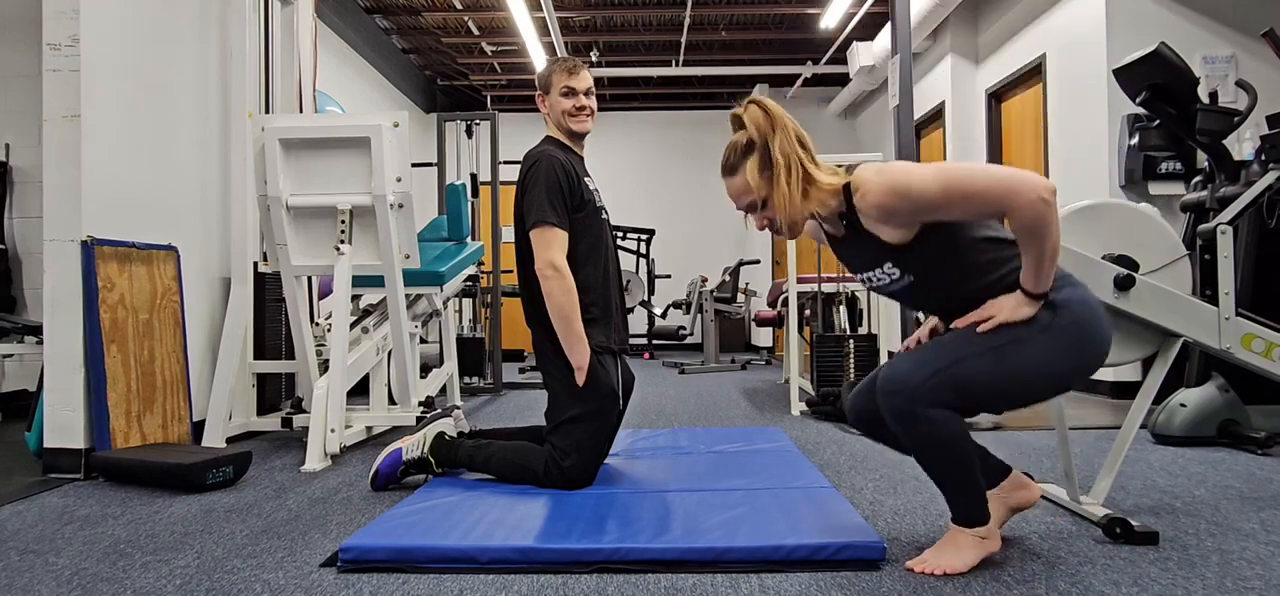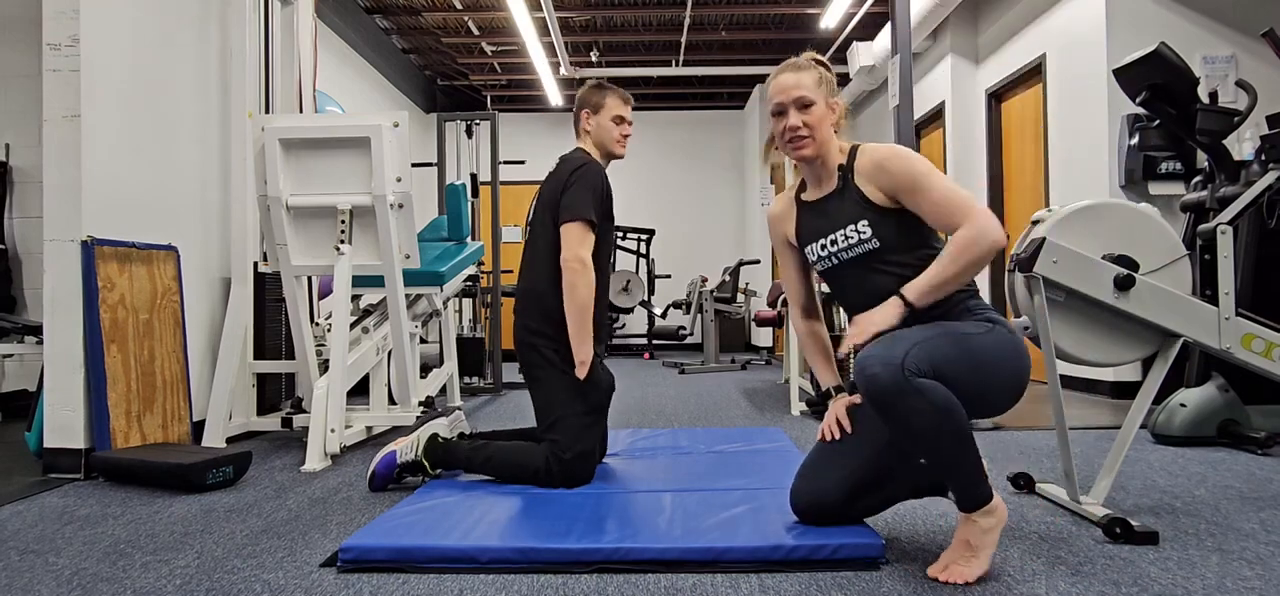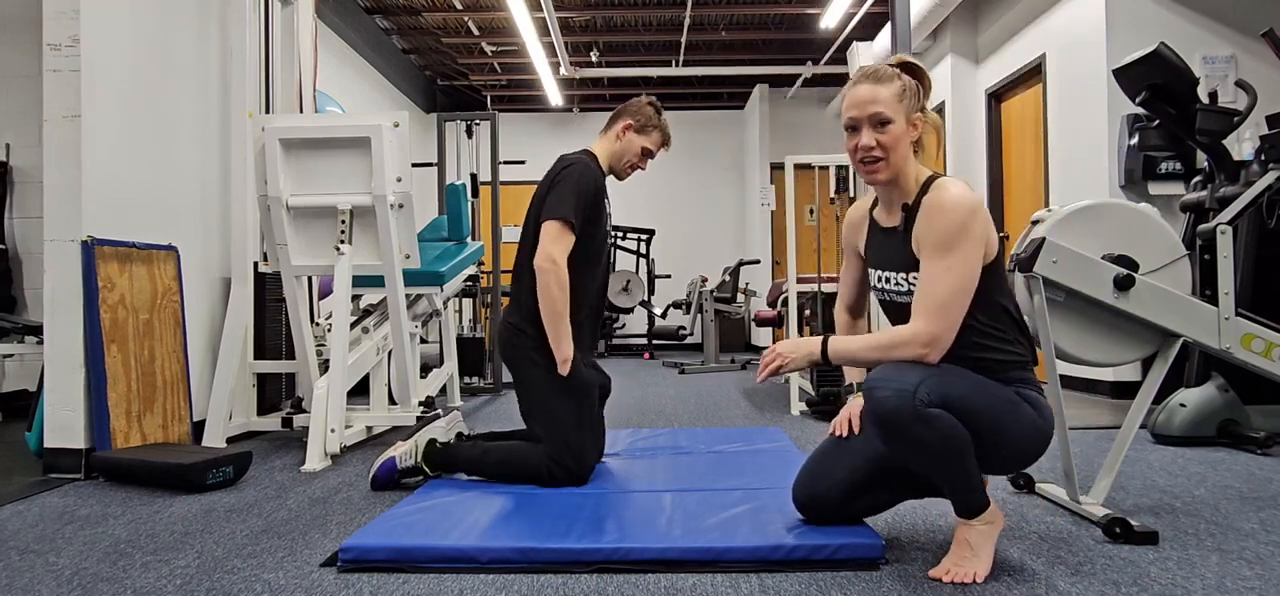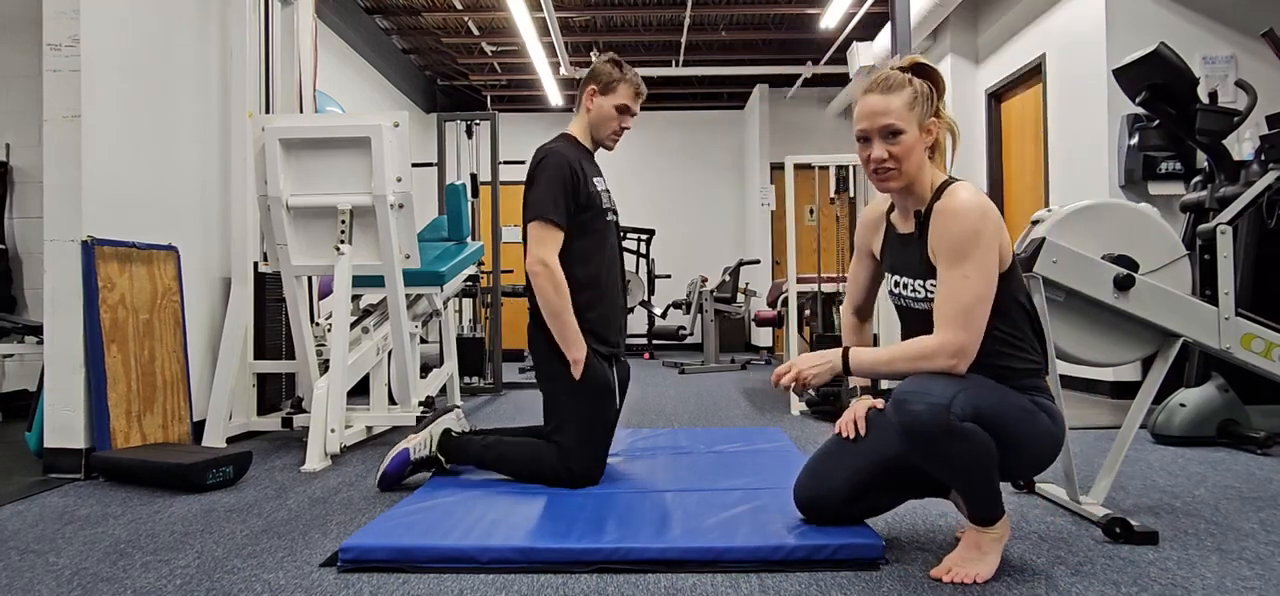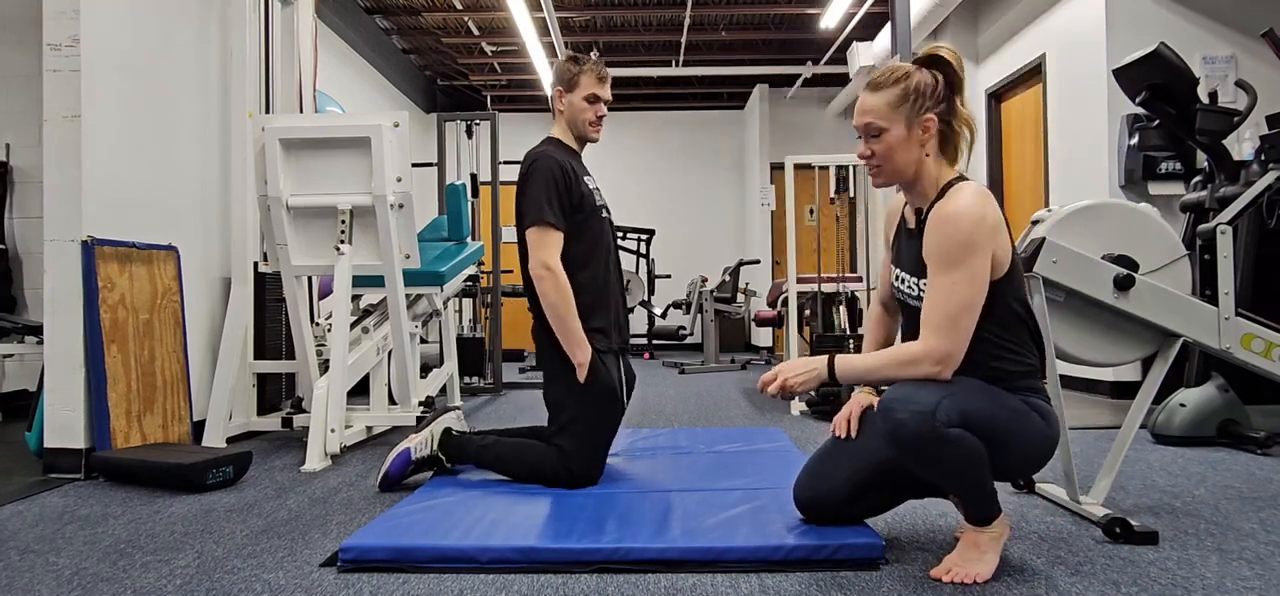
dt=0.7s
person 1, frame 1
left shoulder: (878, 190)
right shoulder: (820, 227)
left elbow: (1033, 192)
left wrist: (1031, 294)
right wrist: (935, 316)
left hip: (1060, 317)
right hip: (982, 315)
left knee: (906, 387)
right knee: (865, 407)
left ankle: (975, 527)
right ankle: (1003, 484)
person 1, frame 2
left shoulder: (882, 163)
right shoulder: (784, 214)
left elbow: (985, 232)
right elbow: (805, 314)
left wrist: (900, 304)
right wrist: (835, 390)
left hip: (979, 345)
right hip: (905, 369)
left knee: (883, 366)
right knee: (814, 500)
left ankle: (981, 508)
right ankle: (952, 472)
person 1, frame 3
left shoulder: (951, 204)
right shoulder: (860, 218)
left elbow: (928, 340)
right elbow: (849, 311)
left wrist: (818, 348)
right wrist: (858, 392)
left hip: (1008, 406)
right hip: (928, 401)
left knee: (893, 389)
right knee: (815, 497)
left ankle: (978, 514)
right ankle: (957, 471)
person 1, frame 4
left shoulder: (962, 209)
right shoulder: (876, 219)
left elbow: (954, 350)
right elbow: (856, 312)
left wrist: (840, 362)
right wrist: (860, 391)
left hip: (1017, 412)
right hip: (938, 403)
left knee: (923, 400)
right knee: (817, 497)
left ankle: (989, 522)
right ankle: (961, 481)
person 1, frame 5
left shoulder: (963, 211)
right shoulder: (900, 209)
left elbow: (938, 355)
right elbow: (885, 305)
left wrist: (827, 368)
right wrist: (863, 387)
left hip: (1012, 413)
right hip: (938, 405)
left knee: (910, 407)
right knee: (817, 497)
left ankle: (987, 522)
right ankle: (961, 476)
person 2, frame 1
left shoulder: (573, 166)
right shoulder: (549, 165)
right elbow: (551, 266)
right wrist: (582, 357)
left hip: (598, 345)
right hip: (582, 350)
left knee: (580, 450)
right knee: (571, 469)
left ankle: (457, 434)
right ankle: (438, 448)
person 2, frame 2
left shoulder: (570, 172)
right shoulder: (587, 173)
right elbow: (575, 262)
right wrist: (583, 355)
left hip: (551, 337)
right hip: (559, 344)
left knee: (587, 450)
right knee: (570, 465)
left ankle: (454, 440)
right ankle: (434, 449)
person 2, frame 3
left shoulder: (588, 178)
right shoulder: (580, 173)
right elbow: (549, 261)
left wrist: (575, 353)
right wrist: (565, 355)
left hip: (550, 342)
right hip: (540, 344)
left knee: (586, 449)
right knee: (571, 465)
left ankle: (459, 441)
right ankle: (434, 452)
person 2, frame 4
left shoulder: (587, 165)
right shoulder: (558, 162)
right elbow: (542, 262)
right wrist: (577, 352)
left hip: (599, 345)
right hip: (578, 348)
left knee: (578, 447)
right knee: (579, 467)
left ankle: (456, 437)
right ankle: (447, 444)
person 2, frame 5
left shoulder: (573, 165)
right shoulder: (548, 164)
right elbow: (545, 266)
right wrist: (582, 355)
left hip: (601, 343)
right hip: (580, 348)
left knee: (579, 448)
right knee: (577, 468)
left ankle: (458, 435)
right ankle: (446, 443)
